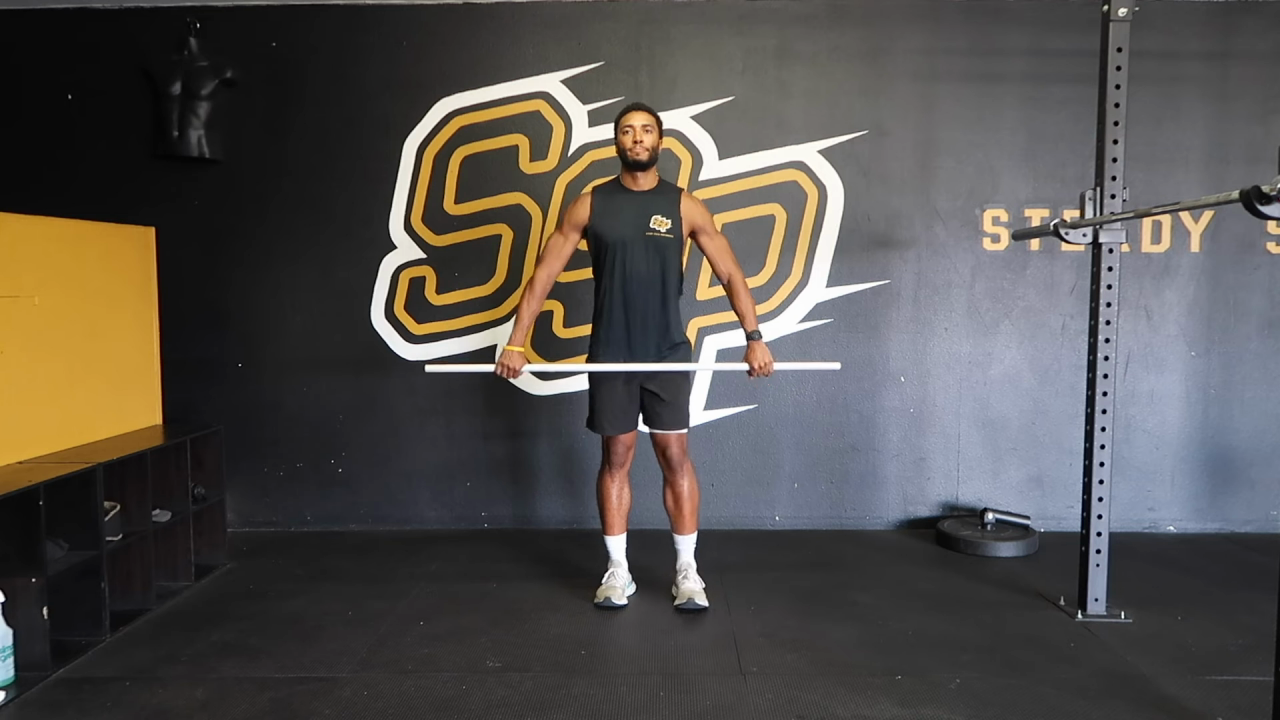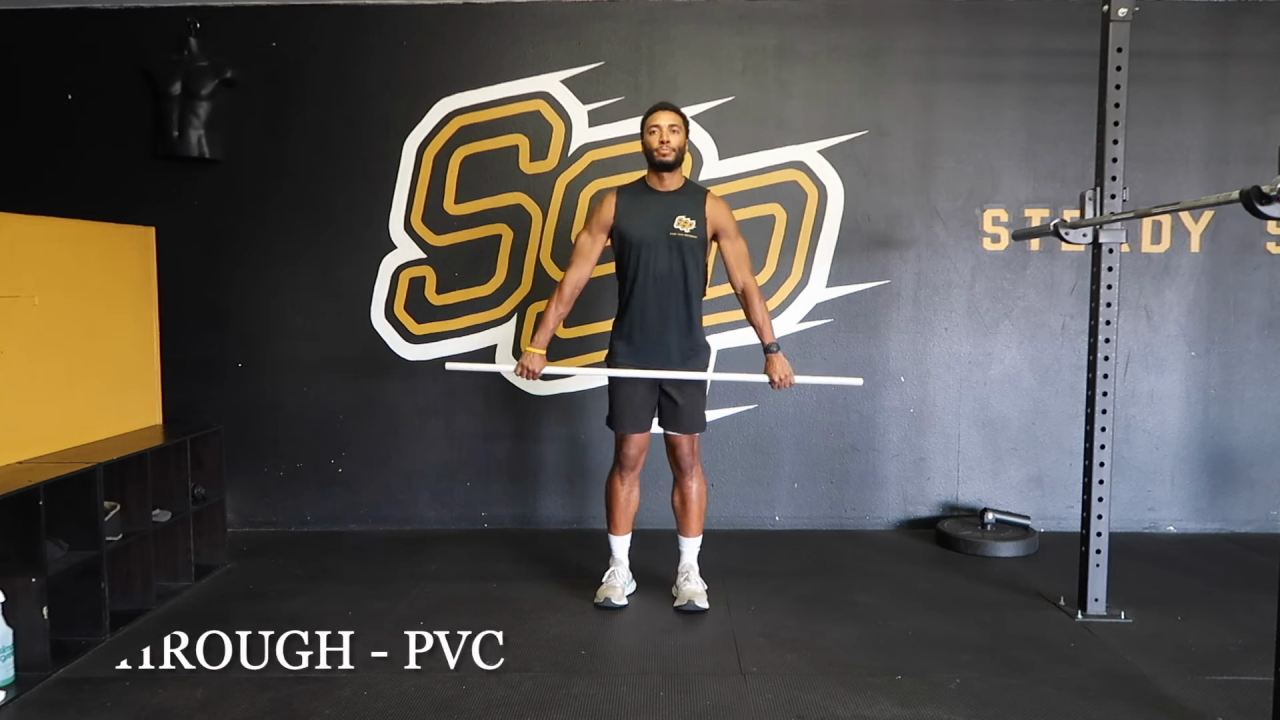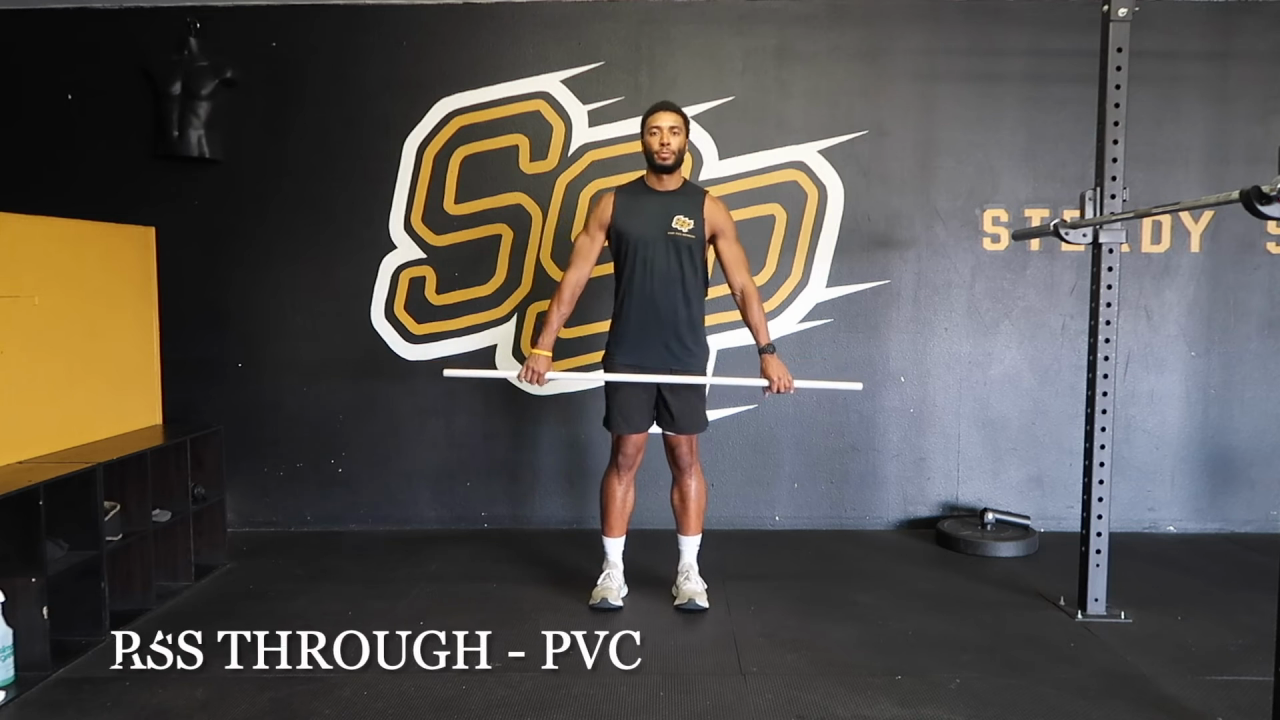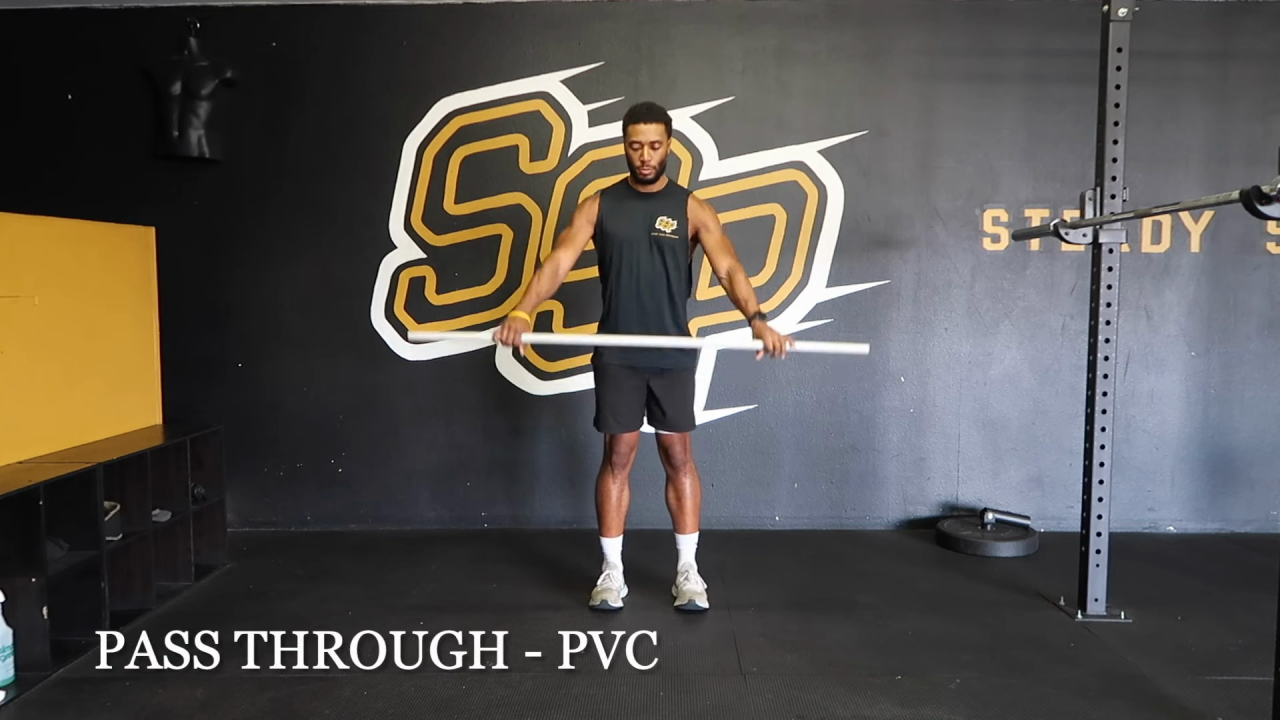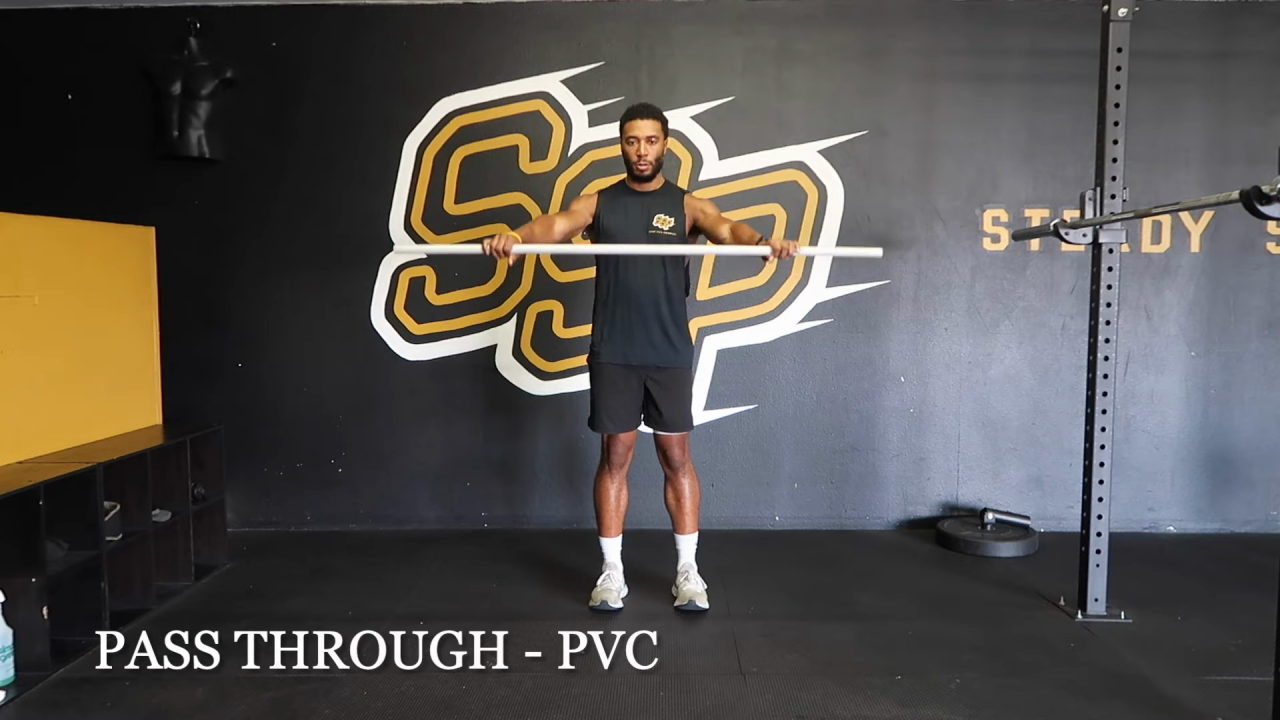
dt=0.4s
person 1, frame 1
left shoulder: (685, 206)
right shoulder: (589, 205)
left elbow: (729, 272)
right elbow: (544, 274)
left wrist: (754, 338)
right wrist: (516, 341)
left hip: (668, 353)
right hip: (610, 354)
left knee: (676, 457)
right knee: (615, 458)
left ankle: (687, 570)
right ankle: (617, 570)
person 1, frame 2
left shoulder: (710, 207)
right shoulder: (614, 204)
left elbow: (745, 283)
right elbow: (573, 278)
left wrist: (772, 349)
right wrist: (538, 344)
left hip: (686, 355)
right hip: (630, 353)
left knee: (686, 459)
right knee: (628, 458)
left ankle: (688, 571)
right ankle: (618, 570)
person 1, frame 3
left shoulder: (708, 208)
right shoulder: (612, 203)
left elbow: (742, 284)
right elbow: (575, 278)
left wrist: (767, 351)
right wrist: (544, 346)
left hip: (685, 356)
right hip: (627, 355)
left knee: (685, 460)
right knee: (623, 460)
left ankle: (688, 571)
right ankle: (612, 571)
person 1, frame 4
left shoulder: (692, 208)
right shoulder: (598, 205)
left elbow: (727, 265)
right elbow: (558, 260)
left wrist: (758, 318)
right wrist: (523, 311)
left hip: (673, 354)
right hip: (616, 354)
left knee: (679, 457)
right knee: (617, 458)
left ankle: (687, 571)
right ankle: (612, 571)
person 1, frame 5
left shoulder: (688, 205)
right shoulder: (597, 202)
left elbow: (728, 230)
right elbow: (553, 224)
left wrist: (765, 240)
right wrist: (515, 235)
left hip: (670, 354)
right hip: (613, 353)
left knee: (677, 458)
right knee: (614, 458)
left ankle: (687, 571)
right ankle: (611, 571)
